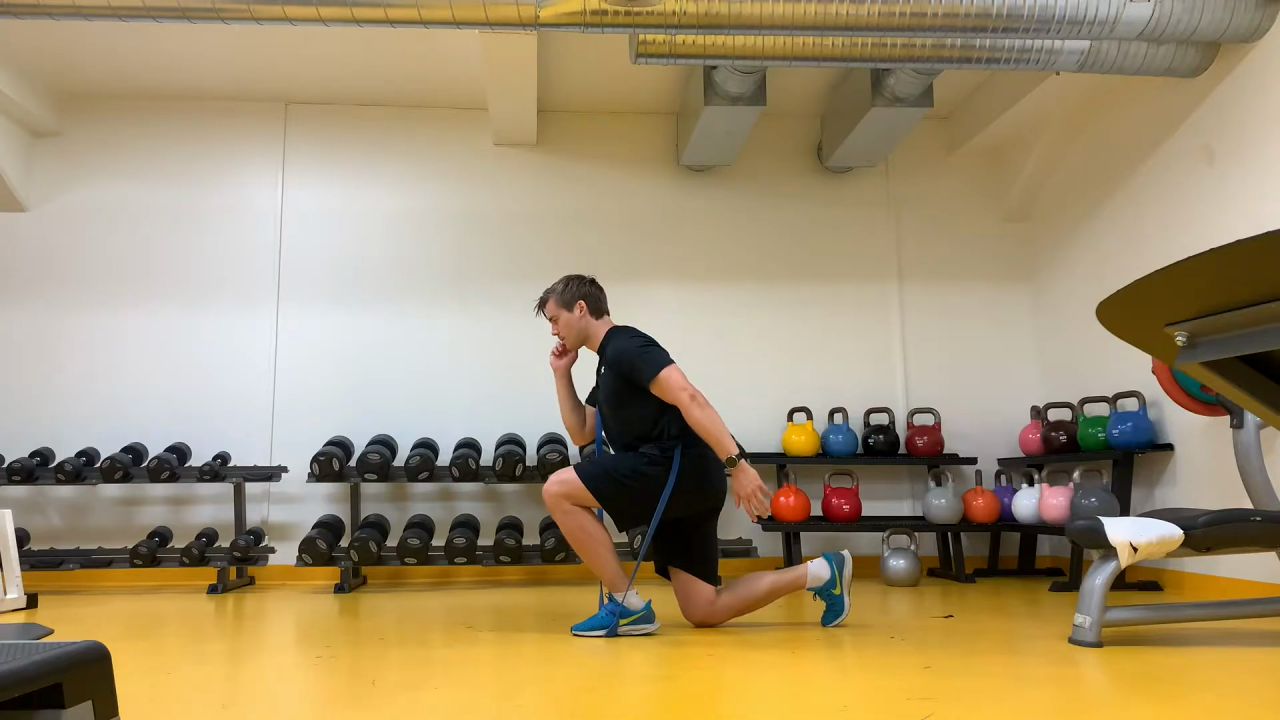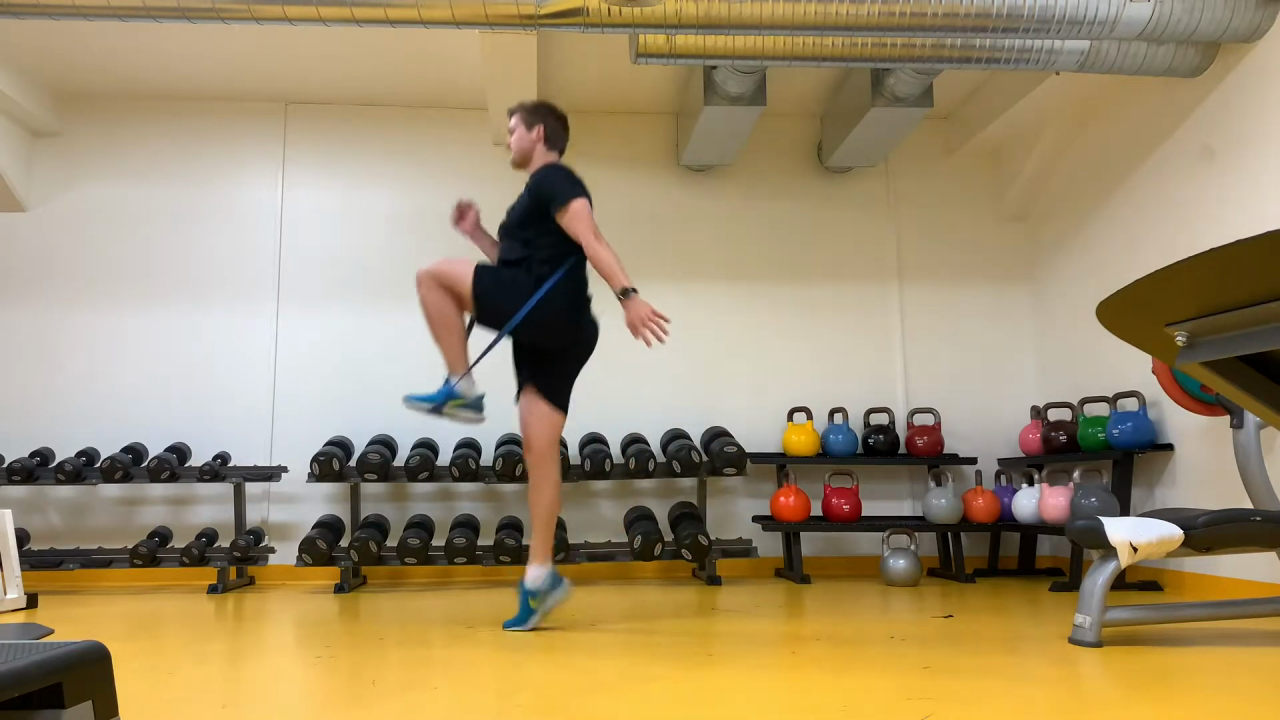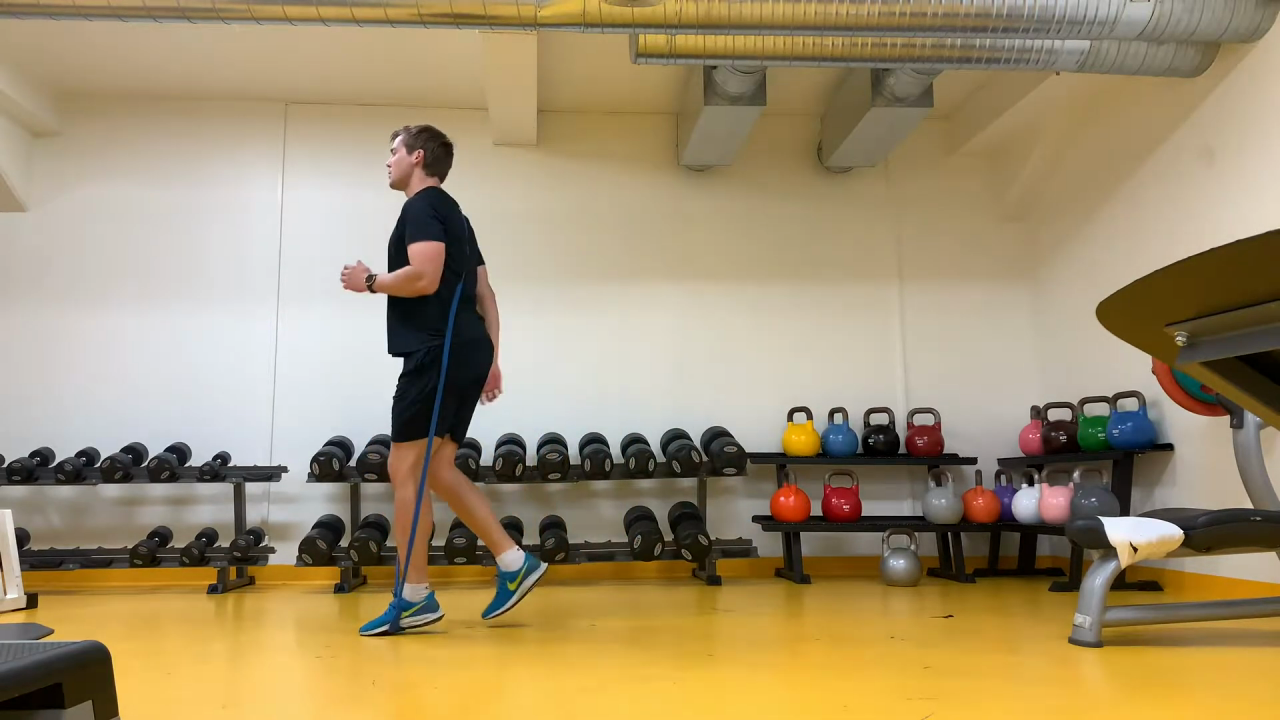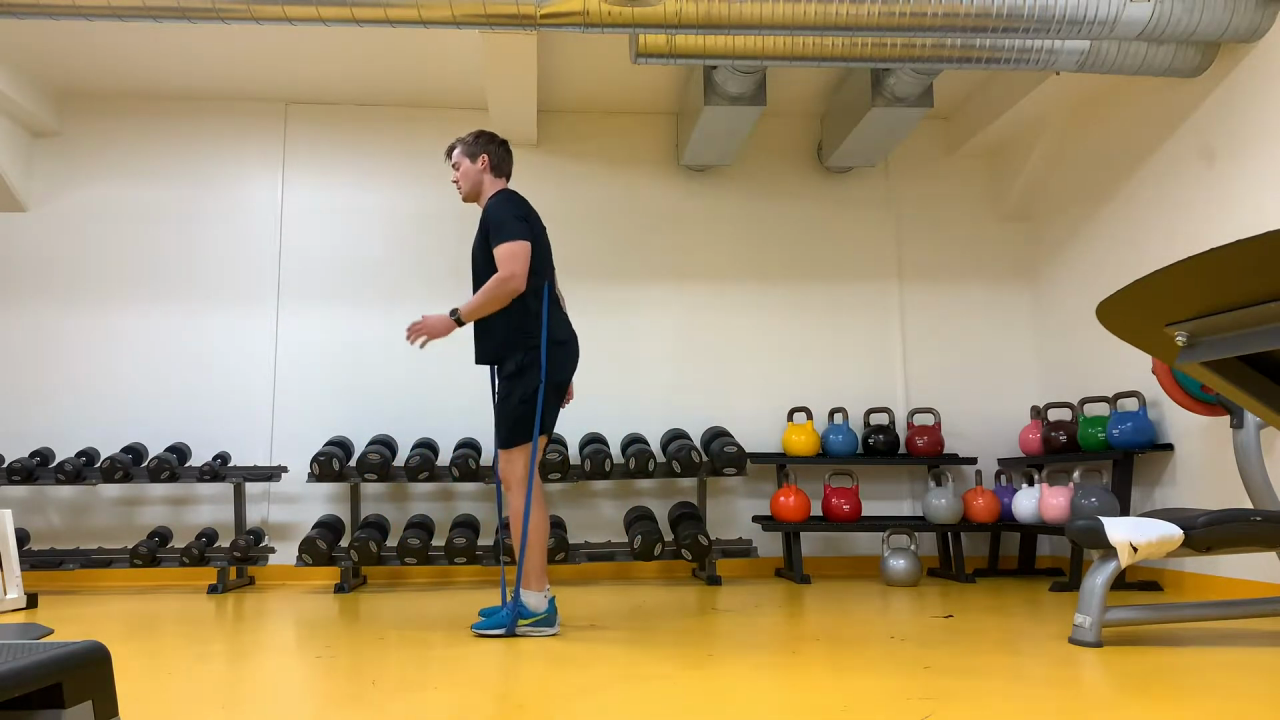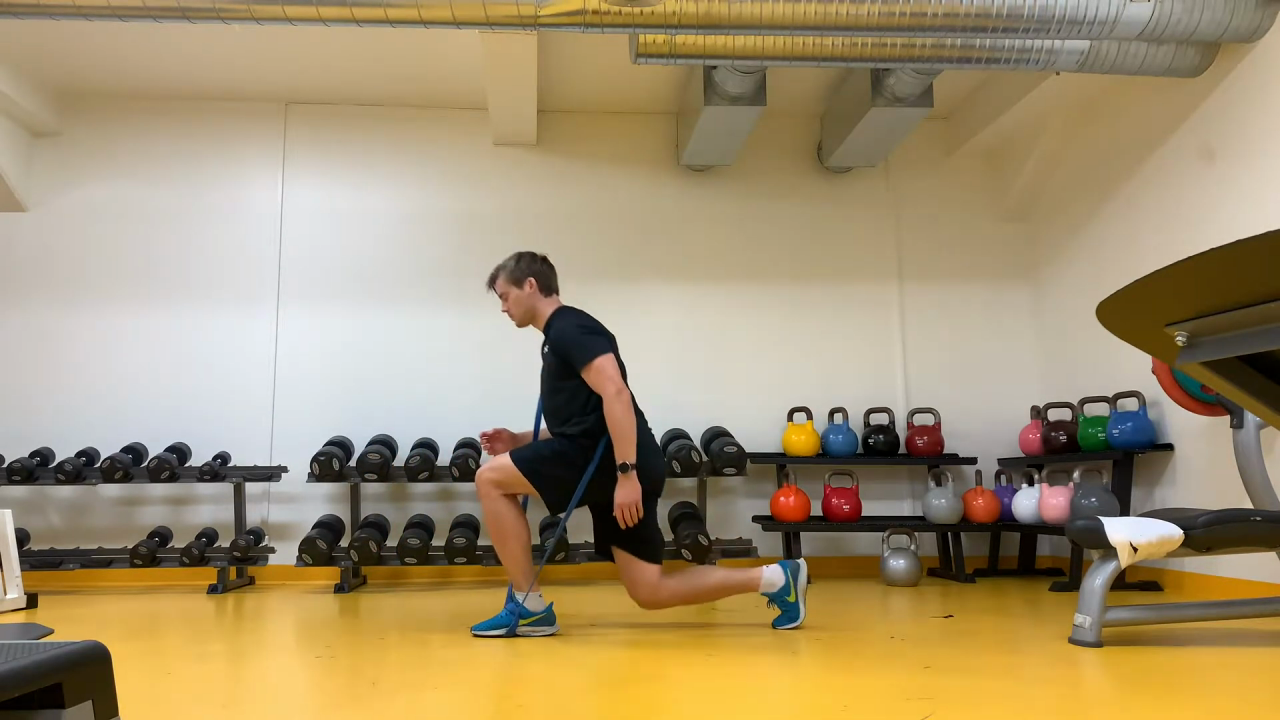
dt=1s
person 1, frame 1
left shoulder: (626, 348)
right shoulder: (610, 362)
left elbow: (689, 399)
right elbow: (581, 433)
left wrist: (736, 464)
right wrist: (562, 374)
left hip: (678, 467)
right hip: (679, 479)
left knee: (558, 490)
right knee: (705, 611)
left ankle: (627, 606)
right ankle: (823, 573)
person 1, frame 2
left shoulder: (554, 180)
right shoulder: (537, 193)
left elbow: (592, 239)
right elbow: (514, 262)
left wrist: (628, 295)
right wrist: (478, 232)
left hip: (549, 307)
right hip: (547, 320)
left knee: (433, 275)
right knee: (540, 447)
left ankle: (462, 387)
right ankle: (541, 579)
person 1, frame 3
left shoulder: (422, 206)
right shoulder: (450, 215)
left elbow: (424, 278)
right elbow: (483, 294)
left wrist: (370, 282)
right wrist: (491, 360)
left hip: (438, 354)
right hip: (458, 354)
left knee: (404, 469)
right knee: (438, 471)
left ankle: (415, 597)
right ankle: (514, 562)
person 1, frame 4
left shoulder: (504, 207)
right shoulder: (511, 213)
left elbow: (512, 279)
left wrist: (451, 319)
right wrist: (556, 374)
left hip: (532, 354)
right hip: (534, 354)
left knee: (516, 474)
right knee: (519, 475)
left ankle: (534, 605)
right ankle: (535, 597)
person 1, frame 5
left shoulder: (569, 329)
right shoulder: (562, 334)
left elbow: (616, 394)
left wrist: (626, 474)
right wrist: (521, 440)
left hip: (610, 455)
right hip: (616, 460)
left knee: (491, 480)
right knee: (652, 591)
left ankle: (529, 607)
right ankle: (778, 578)
